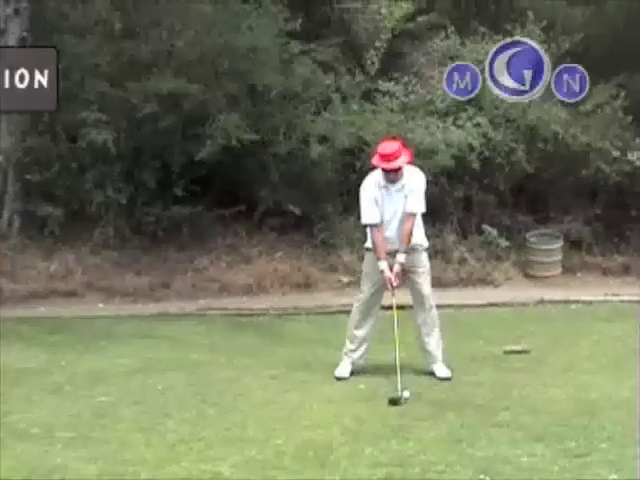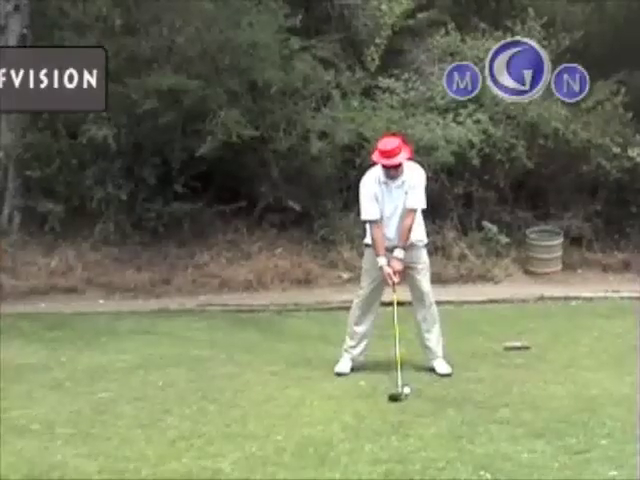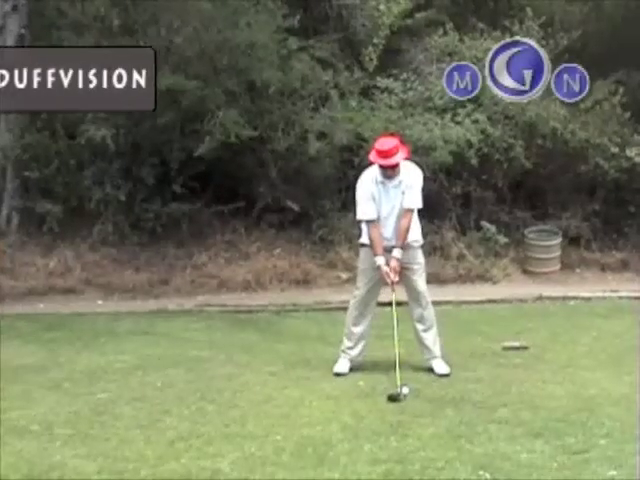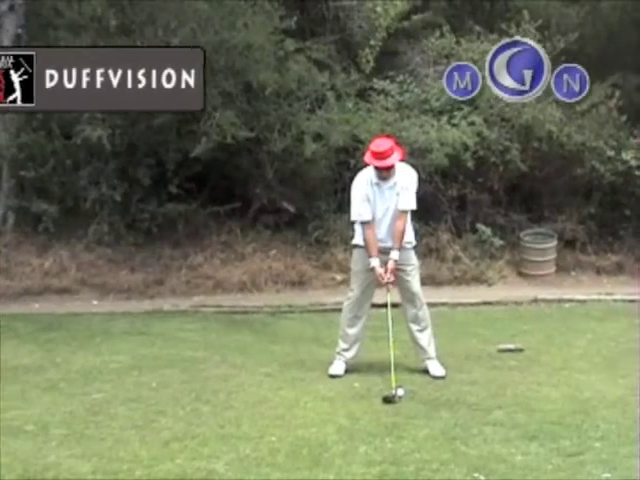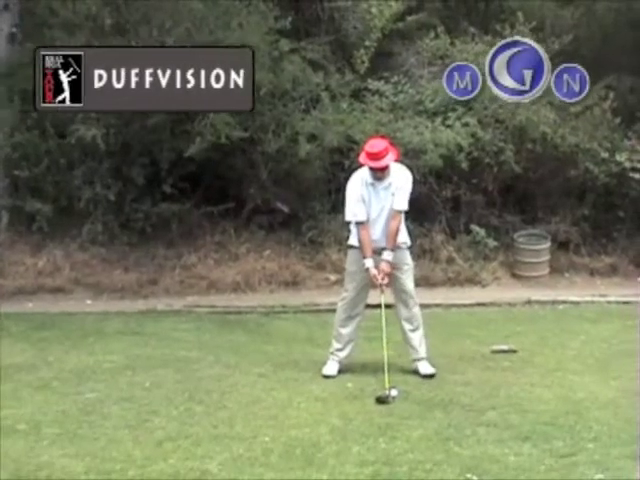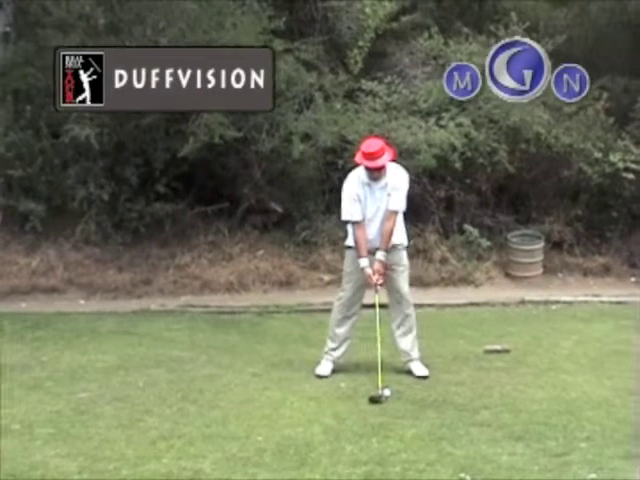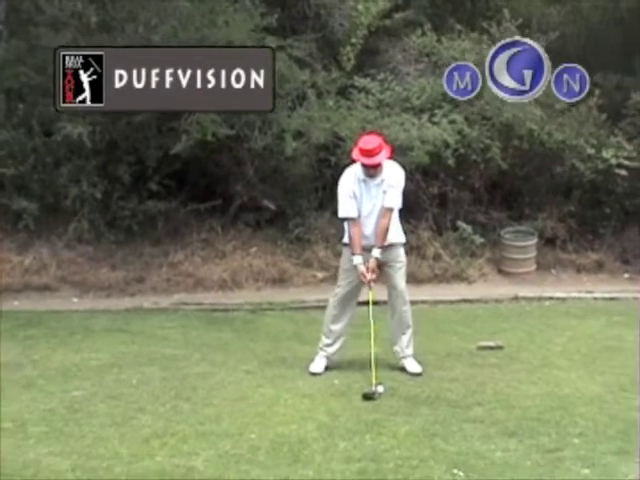
dt=0.2s
person 1, frame 1
left shoulder: (416, 177)
right shoulder: (369, 185)
left elbow: (409, 221)
right elbow: (375, 228)
left wrist: (400, 260)
right wrist: (384, 266)
left hip: (413, 249)
right hip: (378, 250)
left knee: (425, 302)
right knee: (365, 303)
left ankle: (436, 360)
right ankle: (349, 359)
person 1, frame 2
left shoulder: (416, 174)
right shoulder: (369, 181)
left elbow: (409, 217)
right elbow: (375, 225)
left wrist: (398, 255)
right wrist: (383, 262)
left hip: (412, 245)
right hip: (378, 246)
left knee: (425, 298)
right knee: (365, 299)
left ankle: (436, 357)
right ankle: (349, 355)
person 1, frame 3
left shoulder: (413, 173)
right shoulder: (366, 181)
left elbow: (406, 216)
right elbow: (372, 224)
left wrist: (396, 255)
right wrist: (380, 261)
left hip: (407, 245)
right hip: (374, 246)
left knee: (421, 299)
right knee: (361, 300)
left ankle: (434, 356)
right ankle: (347, 355)
person 1, frame 4
left shoulder: (408, 175)
right shoulder: (361, 182)
left elbow: (401, 218)
right elbow: (366, 226)
left wrist: (394, 257)
right wrist: (375, 262)
left hip: (401, 247)
right hip: (367, 247)
left knee: (415, 300)
right knee: (355, 301)
left ankle: (429, 357)
right ankle: (342, 357)
person 1, frame 5
left shoulder: (402, 175)
right shoulder: (356, 182)
left elbow: (396, 218)
right elbow: (361, 226)
left wrist: (387, 257)
right wrist: (369, 264)
left hip: (396, 247)
right hip: (362, 248)
left knee: (408, 299)
right knee: (349, 301)
left ankle: (420, 357)
right ankle: (336, 357)
person 1, frame 6
left shoulder: (399, 175)
right shoulder: (352, 182)
left elbow: (390, 219)
right elbow: (357, 226)
left wrist: (380, 258)
right wrist: (364, 263)
left hip: (393, 247)
right hip: (359, 248)
left knee: (403, 301)
right knee: (346, 301)
left ankle: (412, 358)
right ankle: (330, 357)
person 1, frame 7
left shoulder: (395, 172)
right shoulder: (348, 179)
left elbow: (386, 216)
right elbow: (353, 222)
left wrist: (376, 255)
right wrist: (358, 260)
left hip: (390, 245)
right hip: (357, 245)
left knee: (400, 297)
right knee: (342, 298)
left ankle: (406, 354)
right ankle: (324, 353)
